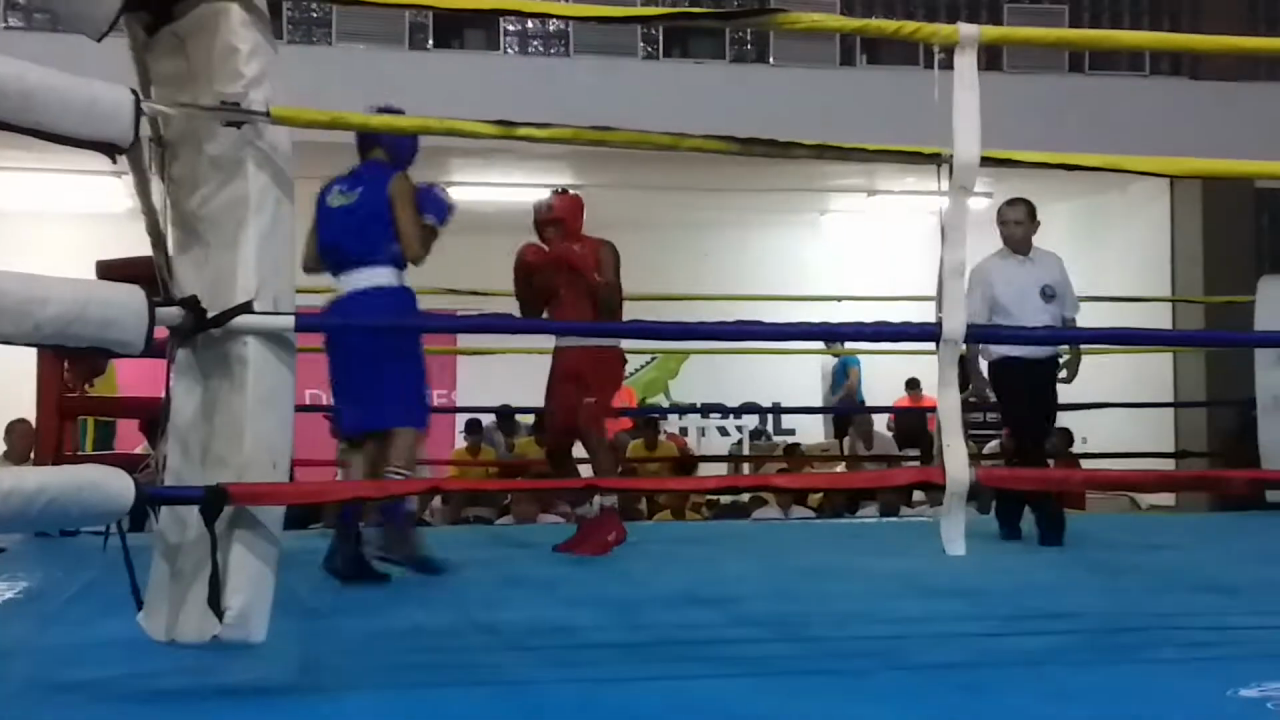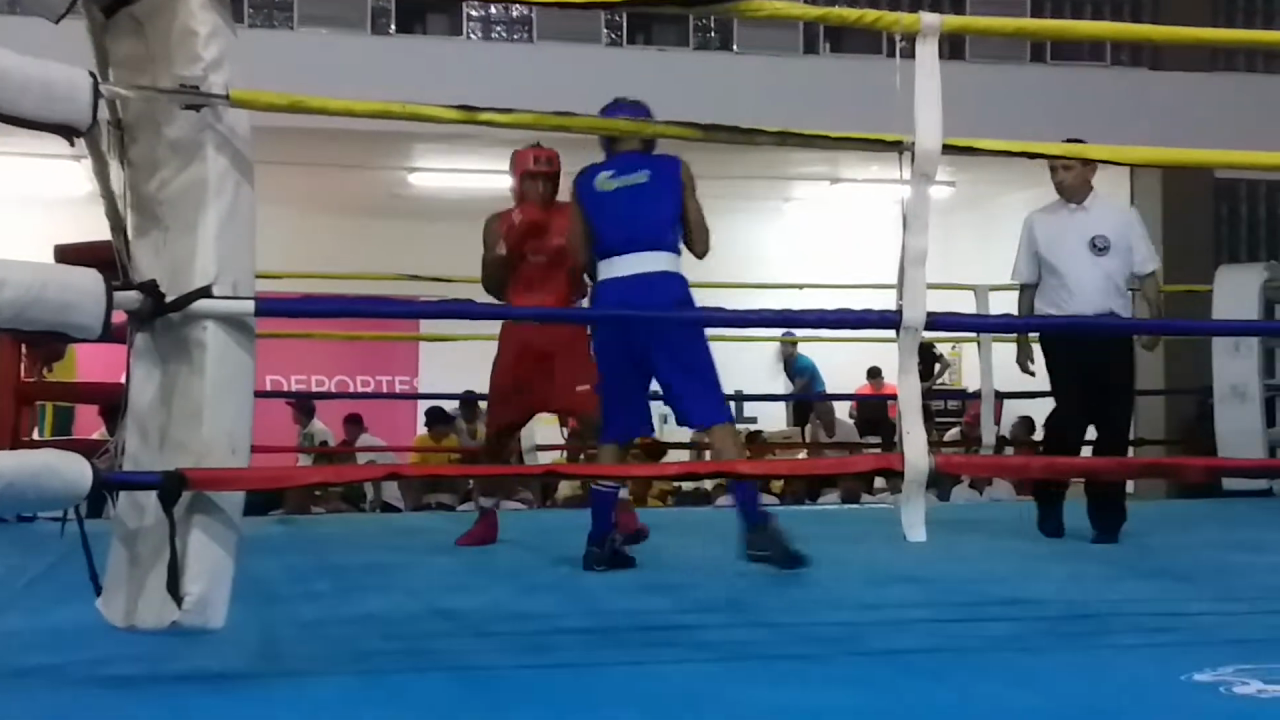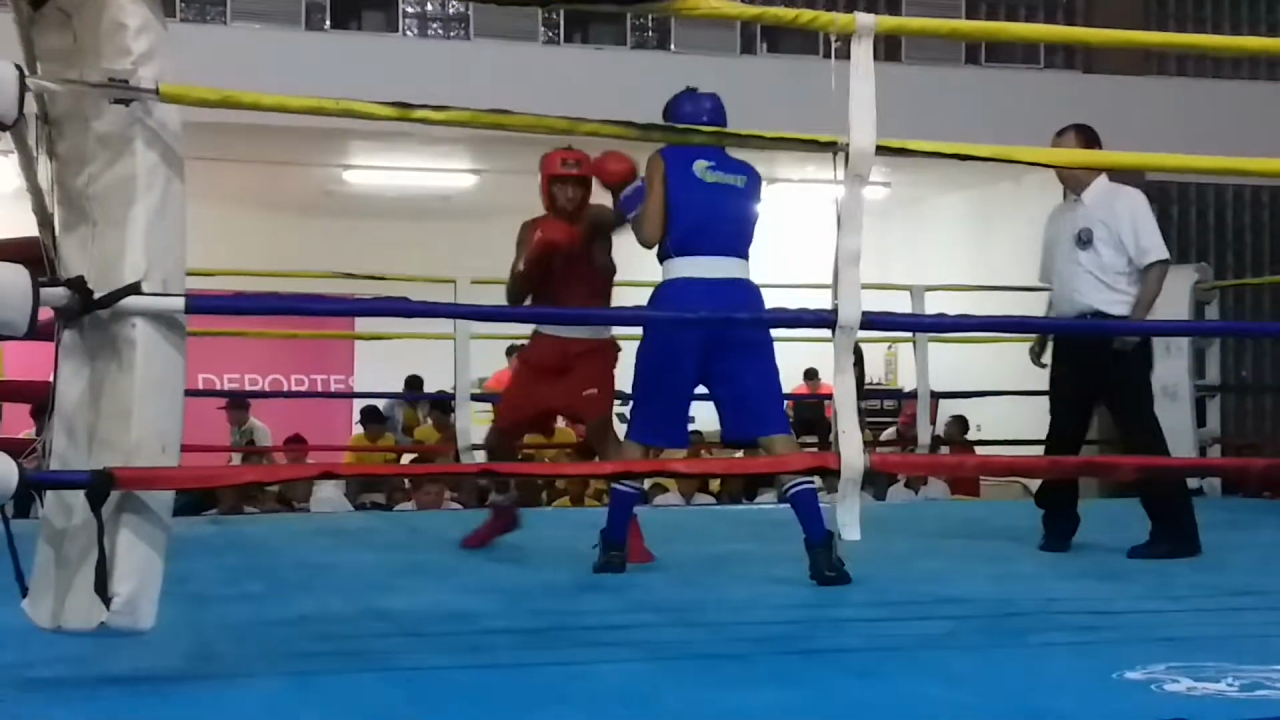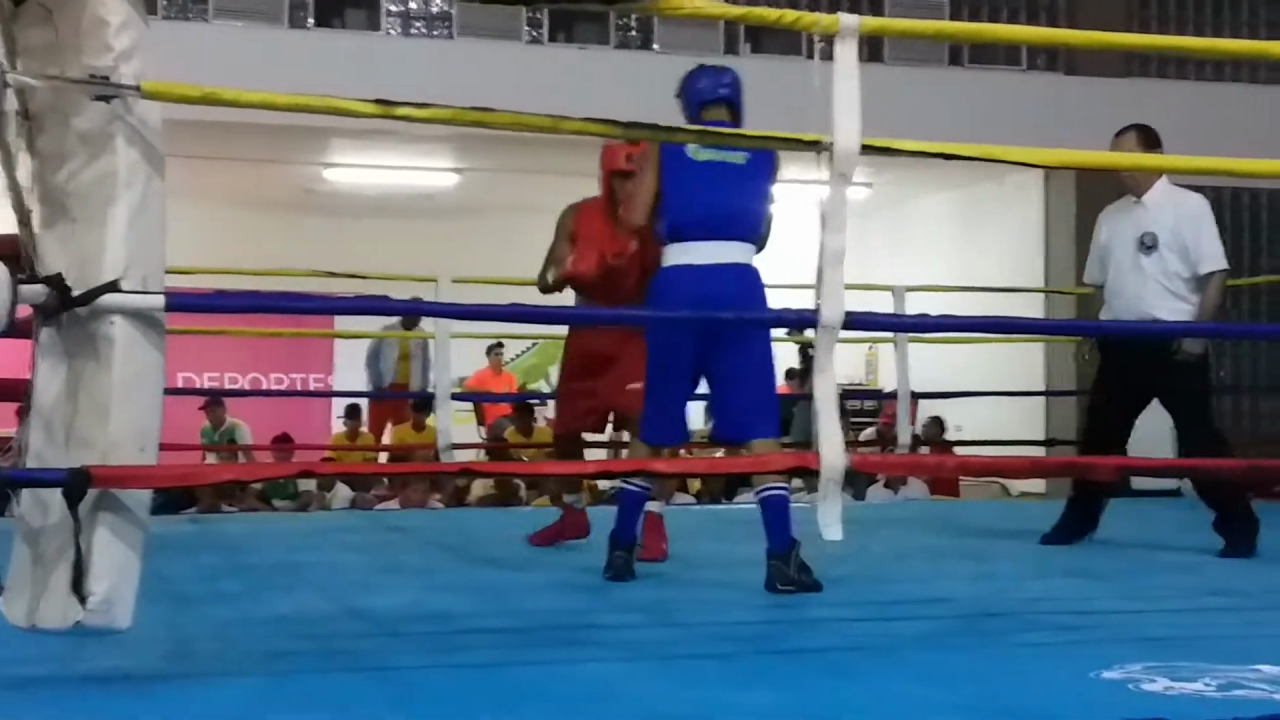
dt=1s
person 1, frame 1
left shoulder: (331, 191)
right shoulder: (394, 183)
left elbow: (310, 261)
right elbow: (414, 253)
right wrist: (431, 226)
left hip: (343, 311)
right hip: (385, 305)
left knee: (362, 432)
right knee: (406, 419)
left ankle: (346, 546)
right ankle: (395, 530)
person 1, frame 2
left shoulder: (586, 182)
right shoulder: (673, 168)
left elbow: (583, 257)
right elbow: (700, 245)
left hip: (611, 300)
right hip: (663, 292)
left knee: (617, 429)
right knee: (713, 414)
left ankle: (600, 542)
right ankle: (756, 528)
person 1, frame 3
left shoulder: (664, 161)
right shoulder: (748, 176)
left elbow: (650, 236)
left wrist: (634, 211)
left hip: (679, 298)
right hip: (737, 297)
left knee: (645, 429)
right knee: (772, 427)
left ankle: (613, 545)
right ankle: (820, 546)
person 1, frame 4
left shoulder: (665, 146)
right shoulder: (763, 156)
left elbow: (635, 220)
left hip: (677, 286)
right hip: (738, 287)
left knee: (654, 426)
right knee: (759, 427)
left ankle: (621, 548)
right ankle: (781, 557)
person 2, frame 1
left shoulder: (1053, 264)
right shoulder: (986, 270)
left elbow: (1067, 316)
right elbow: (974, 326)
left wrist: (1074, 354)
right wrist: (975, 373)
left hip: (1045, 365)
right hip: (1009, 367)
left knee: (1032, 443)
right knee: (1029, 443)
left ankle: (1007, 512)
right ankle: (1049, 521)
person 2, frame 2
left shoulder: (1122, 215)
right shoulder: (1038, 221)
left elbow: (1146, 273)
right elbow: (1028, 284)
left wrist: (1154, 319)
right wrist: (1022, 339)
left hip: (1112, 331)
right hip: (1062, 333)
left knee: (1114, 425)
right knee: (1070, 417)
left ankle: (1106, 517)
right ankle: (1050, 501)
person 2, frame 3
left shoulder: (1125, 200)
right shoulder: (1057, 217)
left elbow: (1156, 264)
left wrist: (1135, 320)
right wrist: (1043, 334)
left hip: (1118, 333)
right hip: (1072, 335)
left knee: (1138, 430)
right knee: (1063, 431)
left ankle: (1175, 530)
right ankle: (1058, 524)
person 2, frame 4
left shoulder: (1187, 205)
right shoulder: (1110, 217)
left elbow: (1214, 274)
left wrist: (1199, 331)
left hip: (1172, 344)
right hip: (1121, 341)
left knee: (1199, 434)
right knee: (1100, 433)
left ankle: (1239, 527)
right ankle: (1079, 518)
person 3, frame 1
left shoulder: (602, 251)
right shoulder: (548, 261)
left elbow: (612, 308)
right elbow: (530, 315)
left wrist: (586, 272)
right wrist: (525, 277)
left hip: (601, 353)
right hip: (565, 356)
left knee: (589, 426)
right knee: (556, 446)
left ankle: (610, 522)
right ankle: (588, 523)
person 3, frame 2
left shoulder: (575, 217)
right shoulder: (499, 224)
right elbow: (493, 287)
left wrist: (579, 250)
right wrist: (509, 243)
left hip: (567, 331)
right hip: (520, 333)
left knee: (593, 417)
right knee: (499, 427)
left ankle: (623, 513)
right ankle: (486, 518)
person 3, frame 3
left shoulder: (595, 221)
right shoulder: (531, 231)
left elbow: (623, 217)
right elbow: (515, 298)
right wrist: (530, 258)
left hip: (591, 345)
right hip: (545, 344)
left knee: (599, 427)
right knee: (500, 435)
left ankle: (627, 528)
right ankle: (502, 511)
person 3, frame 4
left shoulder: (649, 221)
right shoulder: (576, 216)
right elbow: (545, 283)
right wrist: (564, 272)
left hip: (633, 332)
right hip: (587, 330)
left knee: (643, 422)
right knee: (565, 429)
left ankle: (653, 526)
right ankle: (572, 514)
